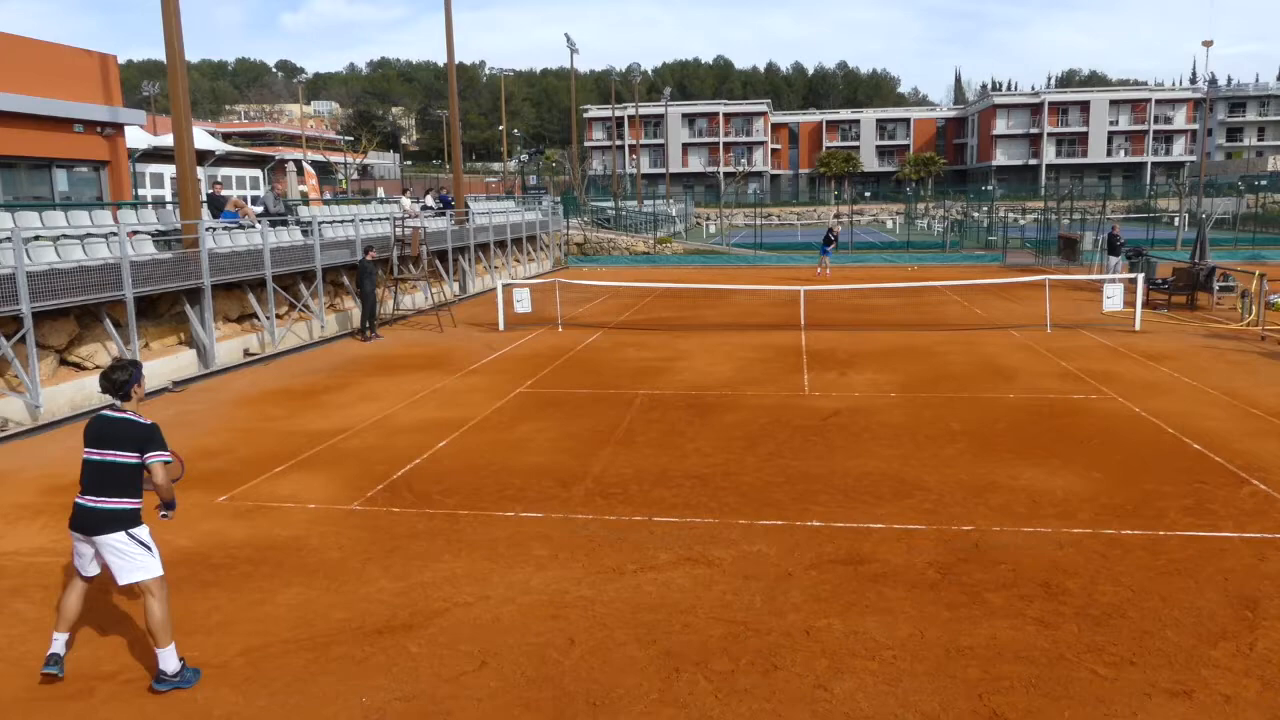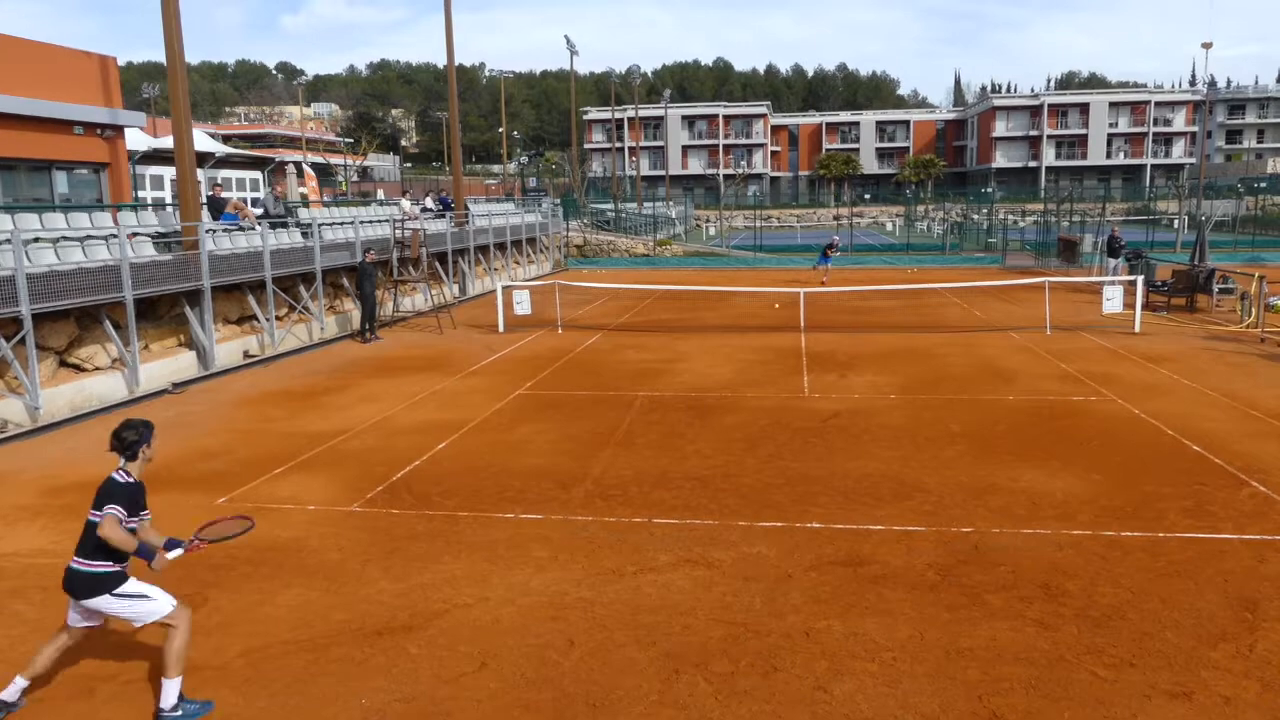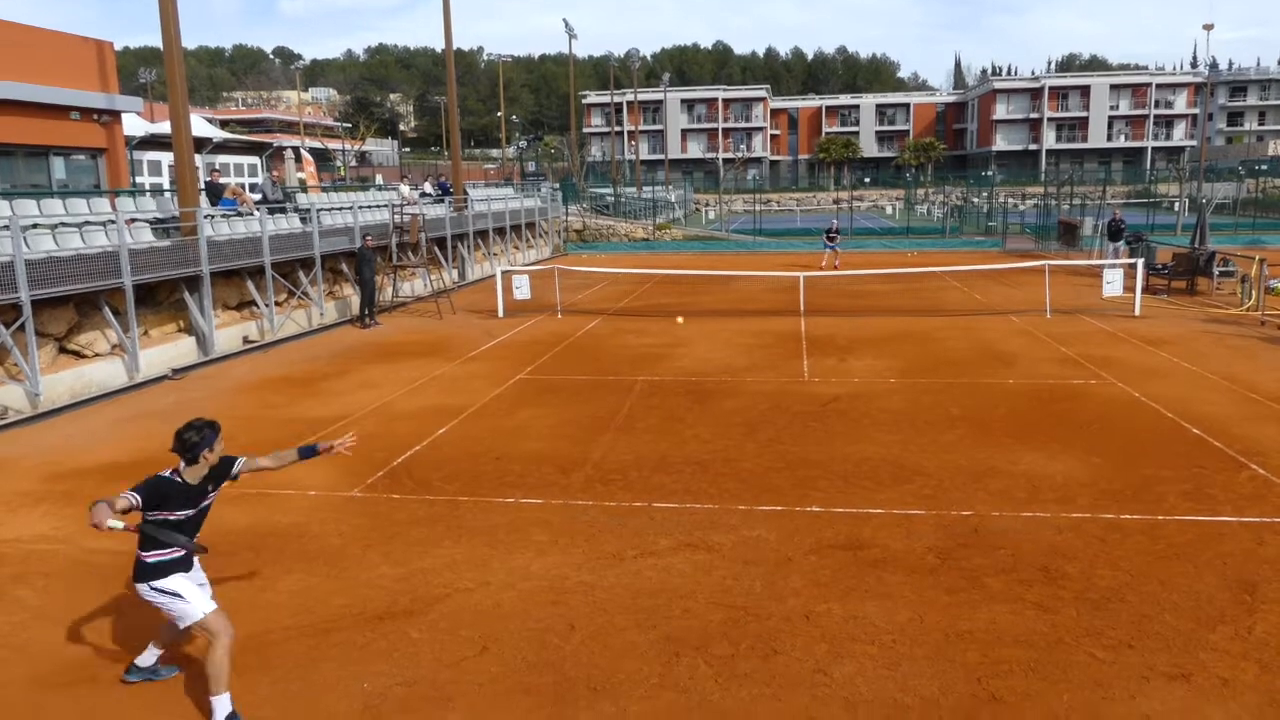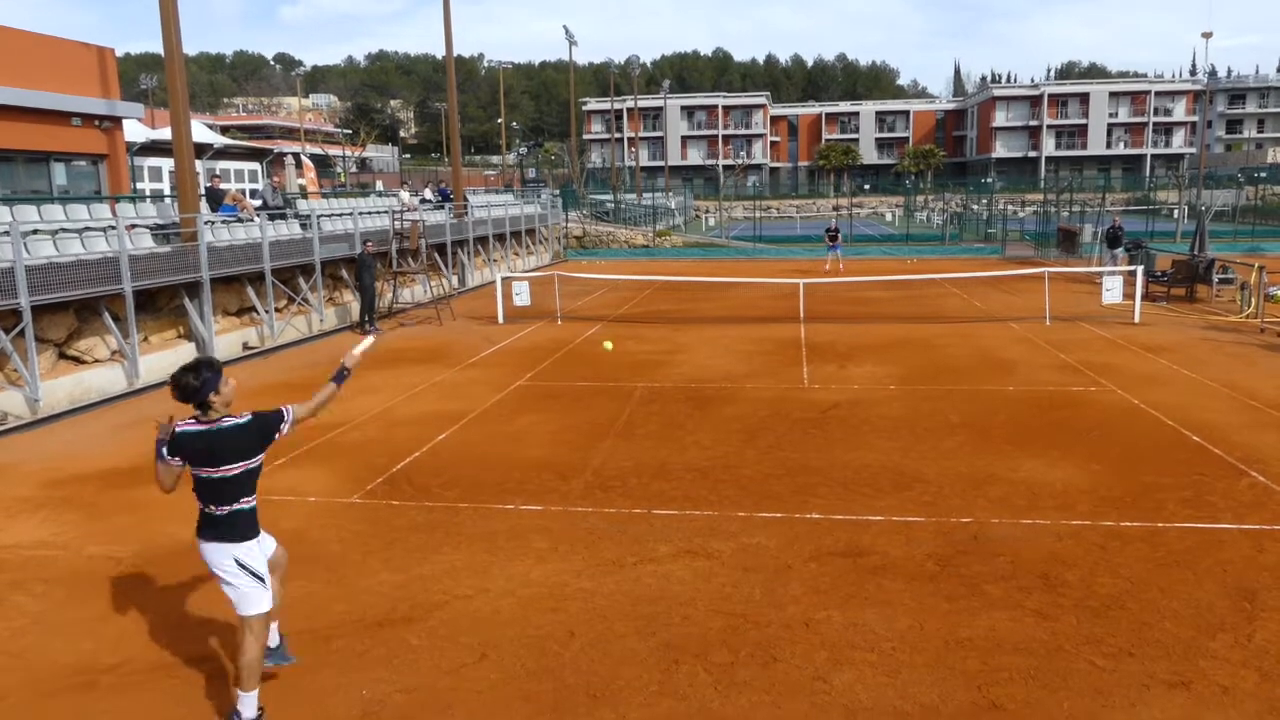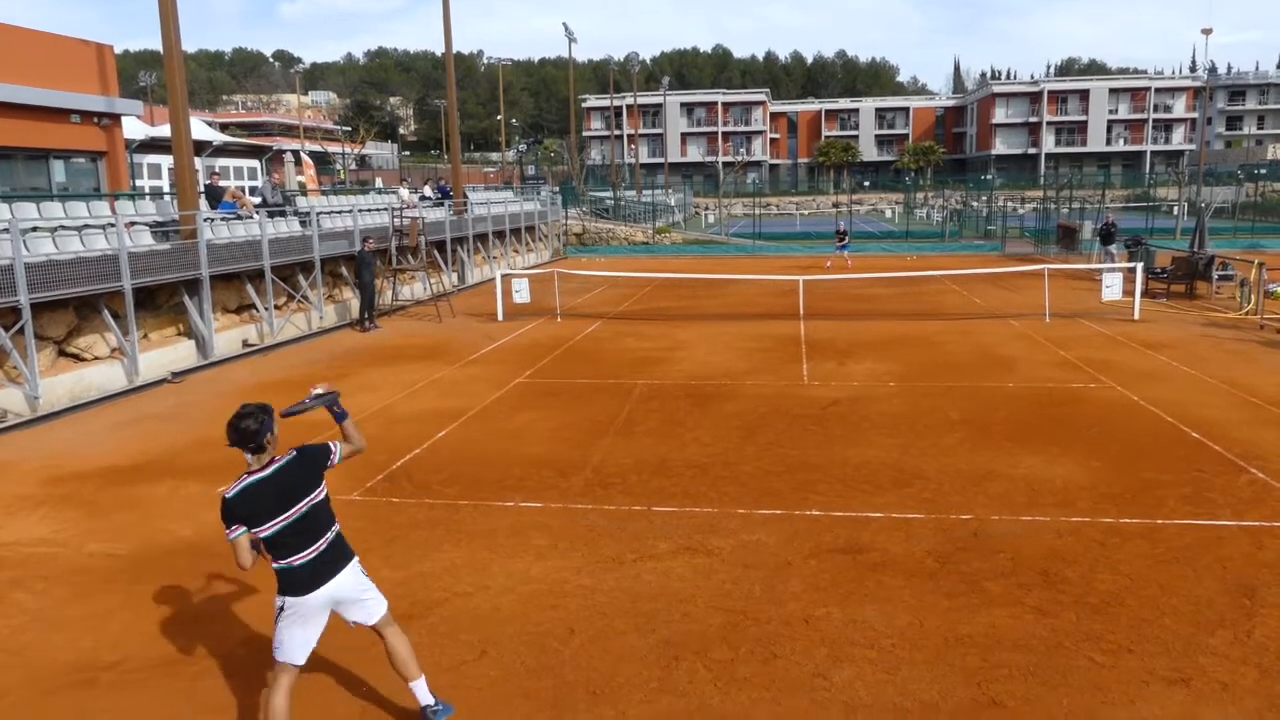
dt=0.4s
person 1, frame 1
left shoulder: (94, 424)
right shoulder: (147, 430)
right elbow: (161, 480)
right wrist: (170, 504)
left hip: (83, 519)
right hip: (118, 524)
left knee: (79, 580)
right knee: (155, 590)
left ankle: (56, 655)
right ankle: (169, 670)
person 1, frame 2
left shoulder: (134, 486)
right shoulder: (121, 487)
left elbow: (145, 533)
right elbow: (107, 530)
left wrist: (180, 544)
right wrist: (149, 555)
left hip: (80, 579)
right hip: (102, 585)
left knee: (68, 636)
right knee: (181, 618)
person 1, frame 3
left shoulder: (214, 473)
right shoulder: (159, 485)
left elbow: (267, 461)
right elbow: (113, 505)
left wrist: (321, 448)
right wrist: (101, 508)
left hip: (180, 565)
right hip: (156, 577)
left knee: (197, 616)
right knee: (222, 632)
left ankle: (141, 666)
person 1, frame 4
left shoulder: (180, 434)
right shoulder: (253, 426)
left elbow: (166, 484)
right elbow: (310, 408)
left wrist: (160, 443)
right wrist: (343, 372)
left hip: (212, 536)
right hip: (232, 543)
left knee: (274, 558)
right knee: (255, 624)
left ankle: (270, 647)
person 1, frame 5
left shoulder: (235, 500)
right shoulder: (304, 460)
left elbow: (246, 561)
right elbow: (356, 444)
right wrist: (333, 404)
left hip: (300, 594)
right hip: (344, 573)
left knee: (282, 677)
right knee: (388, 628)
